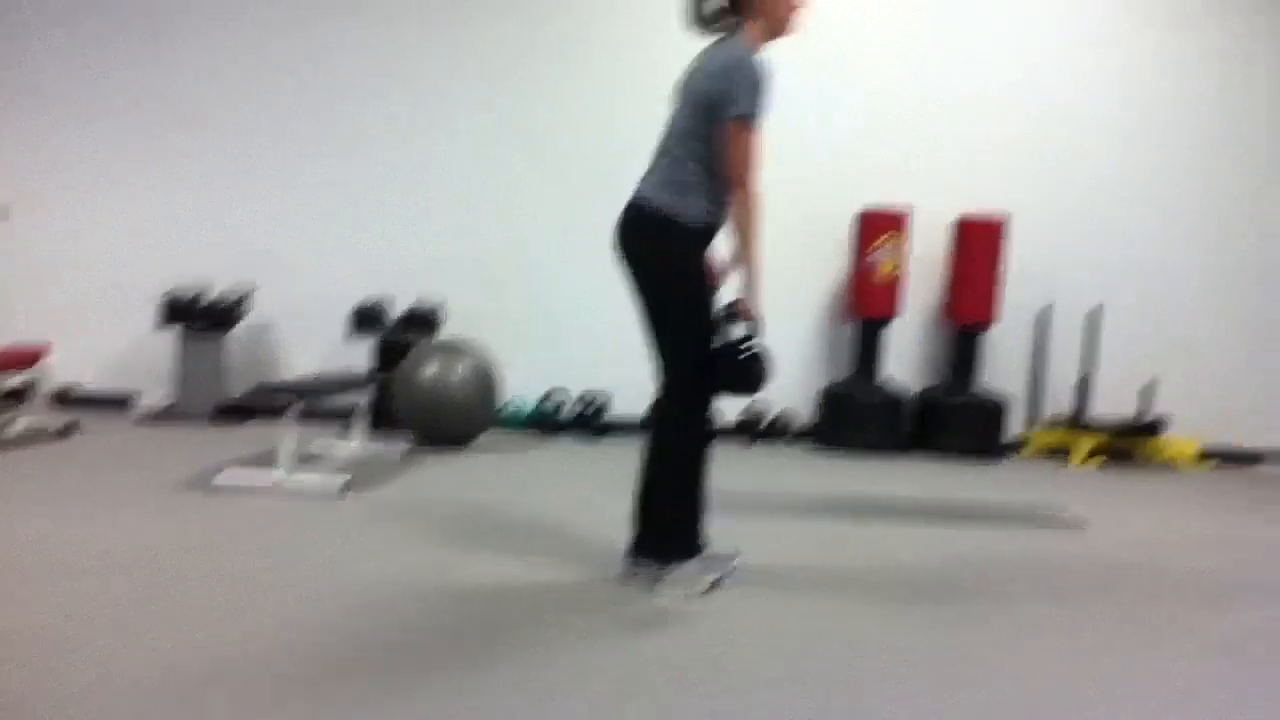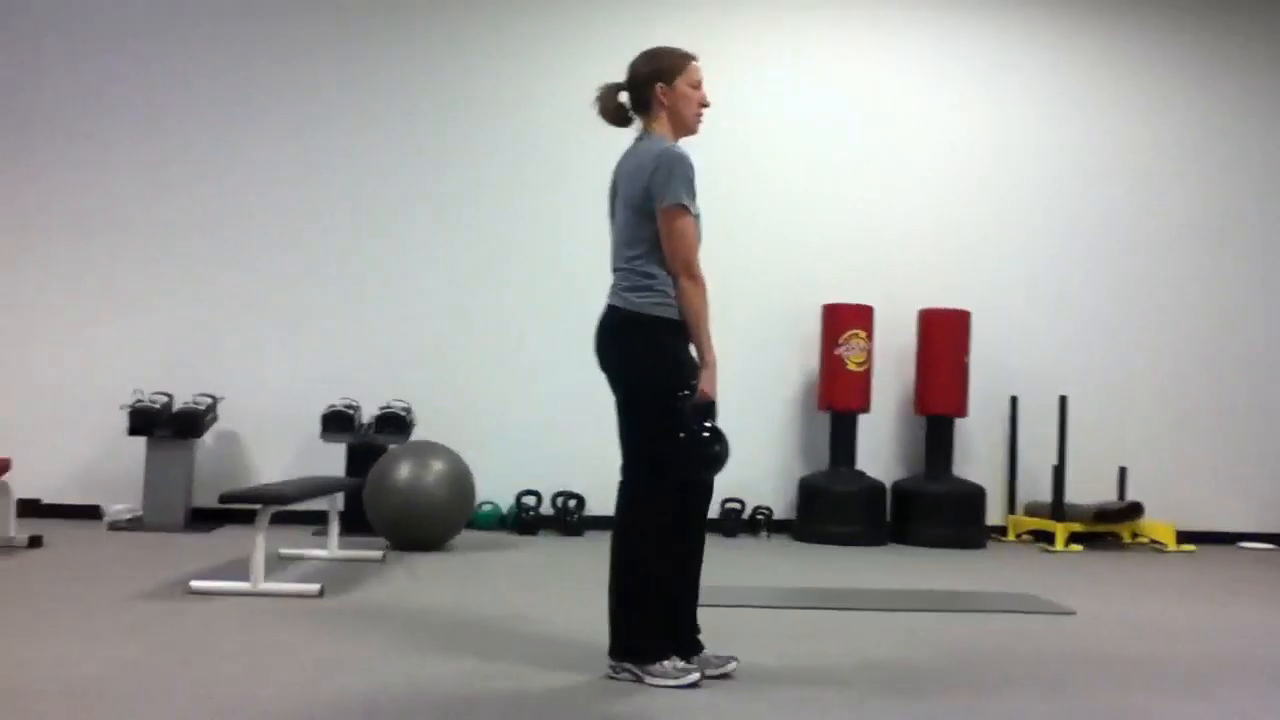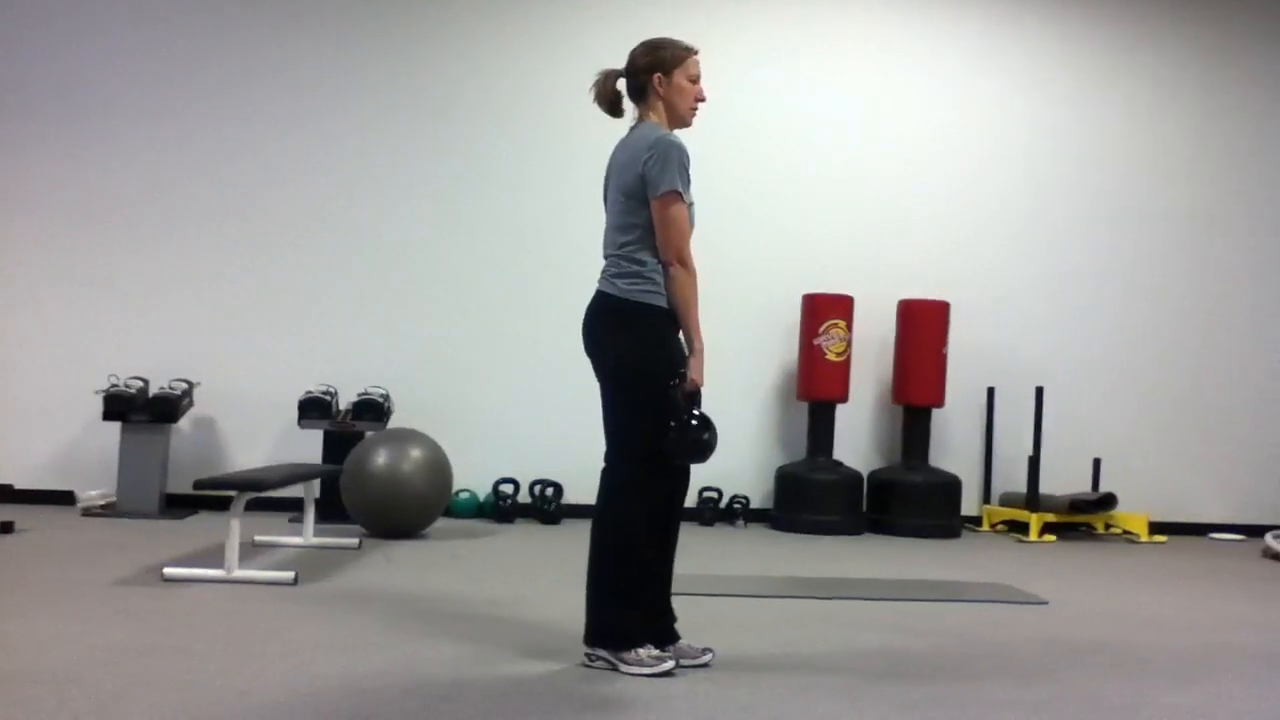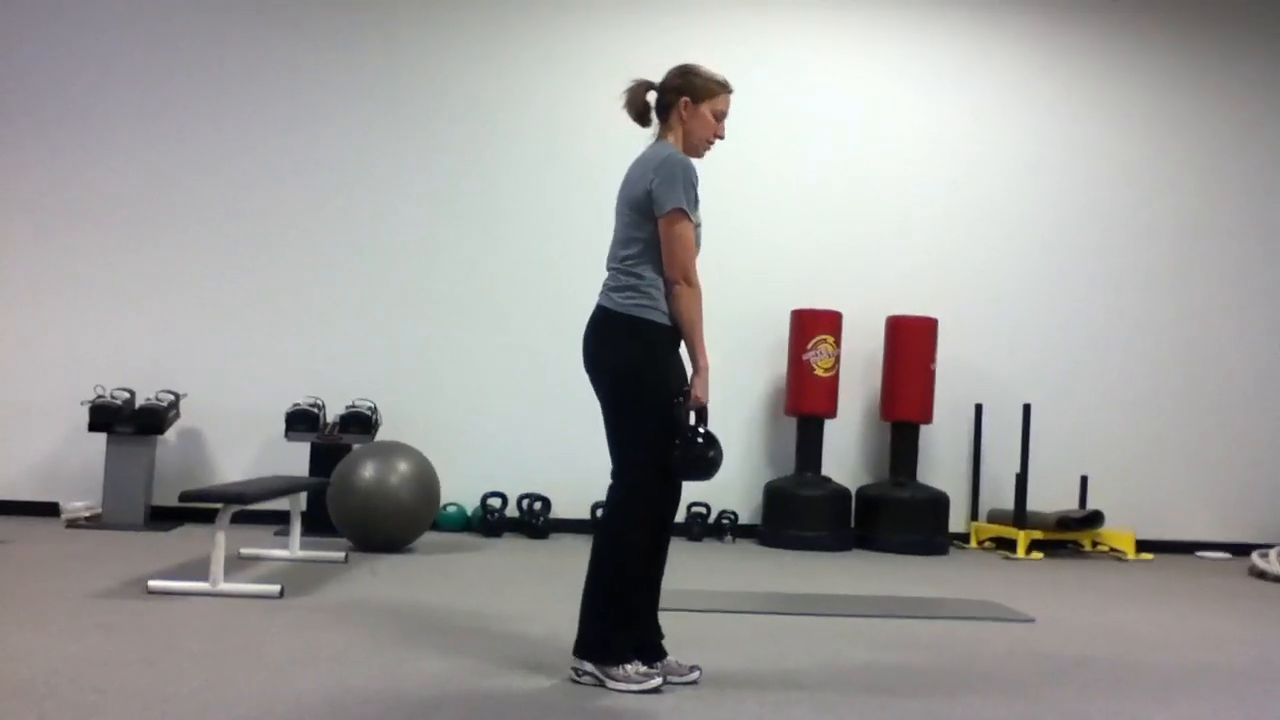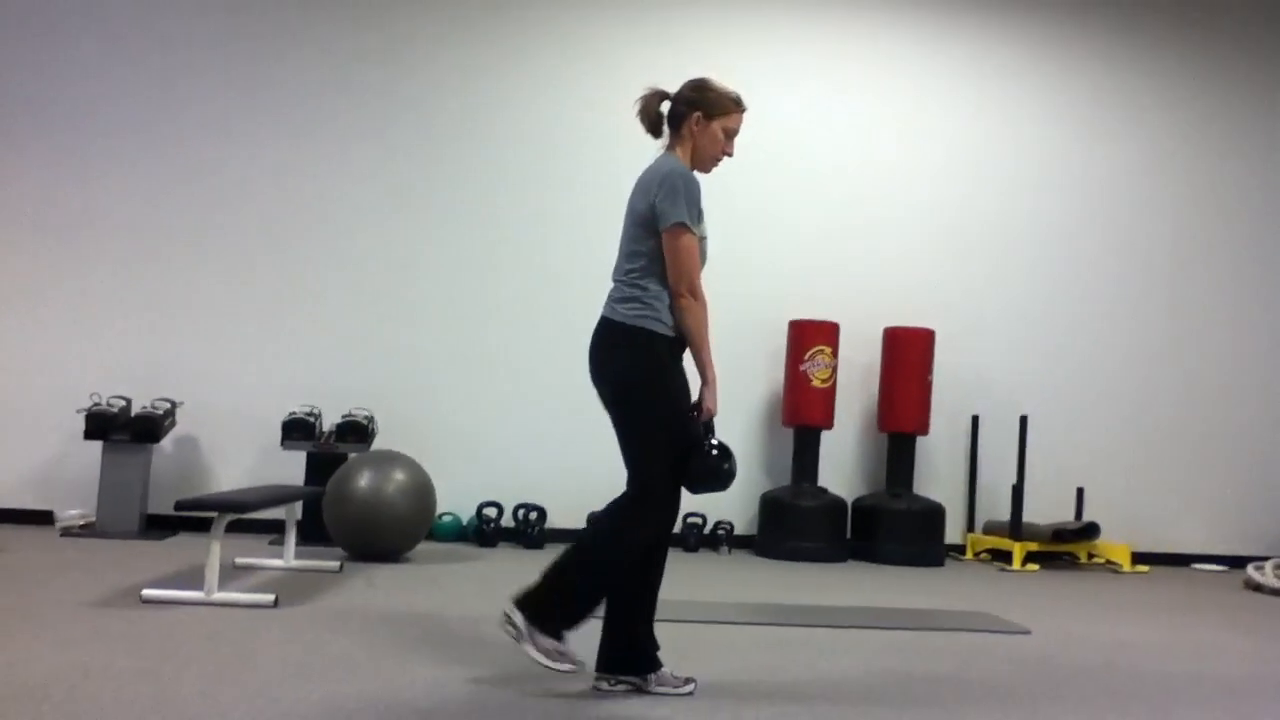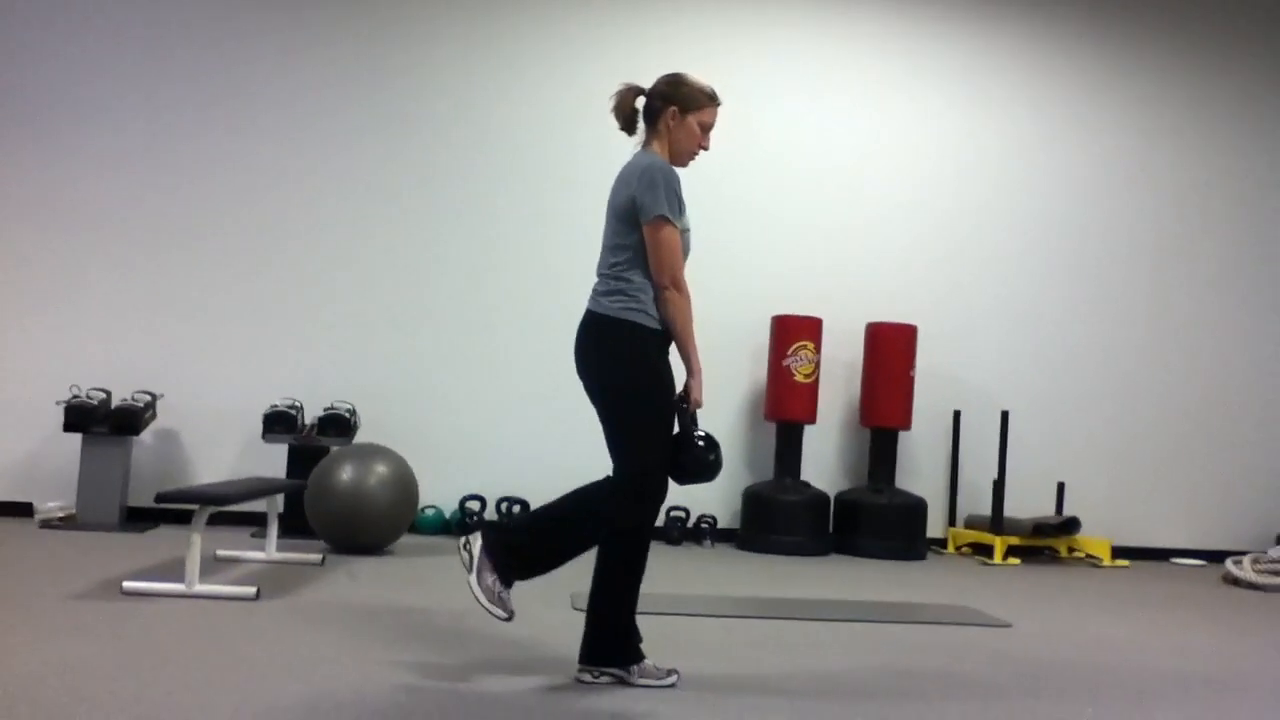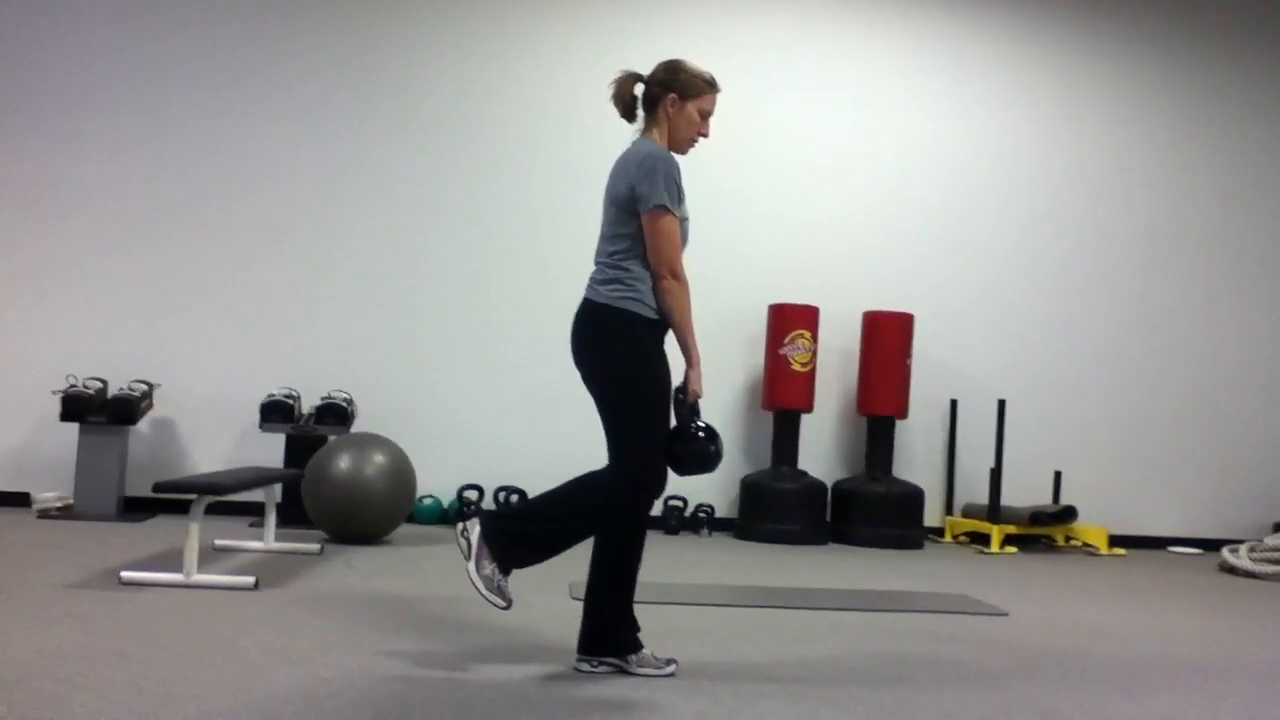
dt=0.5s
person 1, frame 1
left shoulder: (724, 56)
right shoulder: (743, 67)
right elbow: (740, 184)
left wrist: (703, 252)
right wrist: (750, 280)
left hip: (660, 230)
right hip: (664, 237)
left knee: (691, 384)
right knee: (687, 387)
left ankle: (680, 542)
right ankle: (656, 549)
person 1, frame 2
left shoulder: (635, 158)
right shoulder: (668, 160)
right elbow: (685, 273)
left wrist: (689, 356)
right wrist: (707, 361)
left hip: (632, 332)
right hip: (650, 339)
left knee: (681, 486)
right knee: (653, 489)
left ankle: (675, 642)
right ankle: (637, 650)
person 1, frame 3
left shoulder: (630, 147)
right shoulder: (664, 149)
right elbow: (676, 261)
left wrist: (678, 346)
right wrist: (695, 349)
left hip: (620, 321)
right hip: (640, 328)
left knee: (659, 475)
right knee: (635, 477)
left ankle: (651, 630)
right ankle: (612, 637)
person 1, frame 4
left shoulder: (649, 164)
right shoulder: (673, 167)
right elbow: (681, 280)
left wrist: (680, 362)
right wrist: (700, 366)
left hip: (623, 338)
right hip: (636, 344)
left knee: (653, 491)
right knee: (640, 491)
left ankle: (638, 646)
right ankle: (600, 650)
person 1, frame 5
left shoulder: (661, 177)
right shoulder: (678, 180)
right elbow: (686, 293)
left wrist: (691, 376)
right wrist: (709, 379)
left hip: (634, 350)
right hip: (639, 354)
left knee: (655, 498)
right knee: (651, 497)
left ankle: (628, 661)
right ankle: (541, 611)
person 1, frame 6
left shoulder: (640, 171)
right shoulder: (657, 174)
right elbow: (669, 285)
left wrist: (678, 366)
right wrist: (693, 370)
left hip: (617, 342)
right hip: (627, 346)
left knee: (638, 488)
right knee: (640, 486)
left ankle: (611, 654)
right ankle: (499, 549)
person 1, frame 7
left shoulder: (637, 159)
right shoulder: (657, 162)
right elbow: (667, 275)
left wrist: (677, 358)
right wrist: (693, 362)
left hip: (614, 330)
right hip: (623, 334)
left knee: (635, 478)
right knee: (638, 476)
left ankle: (610, 644)
right ankle: (496, 536)
